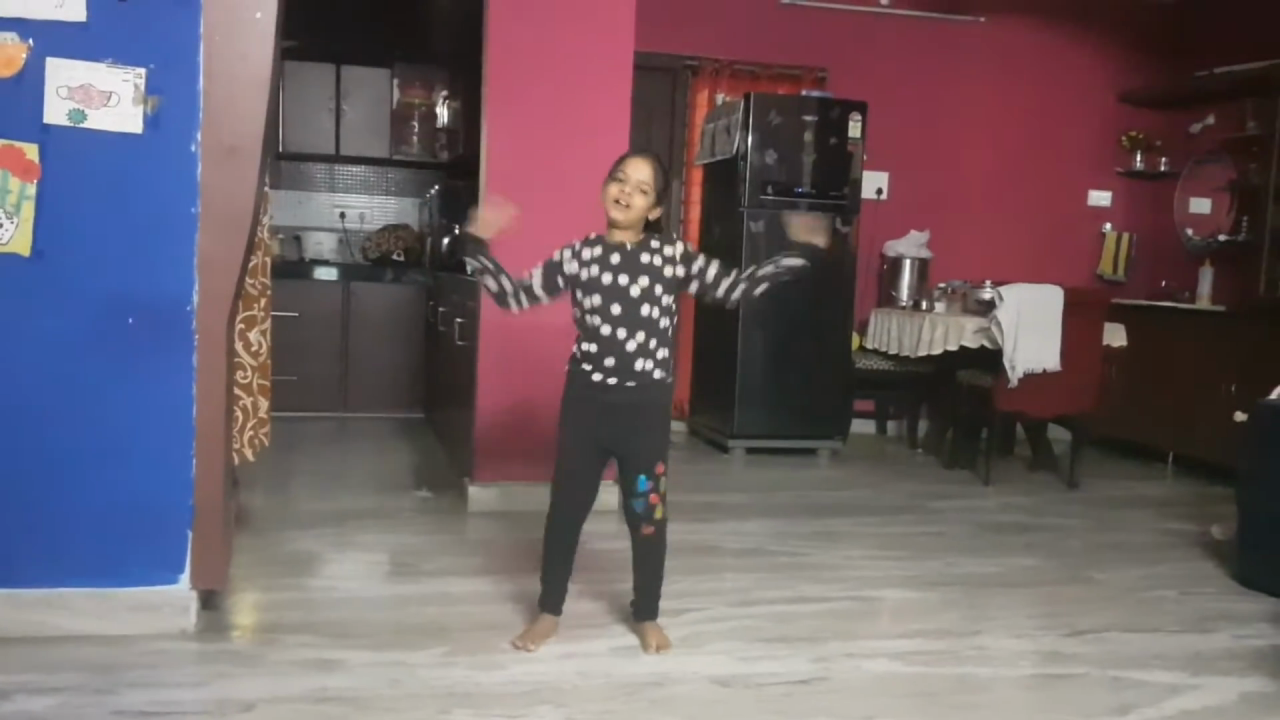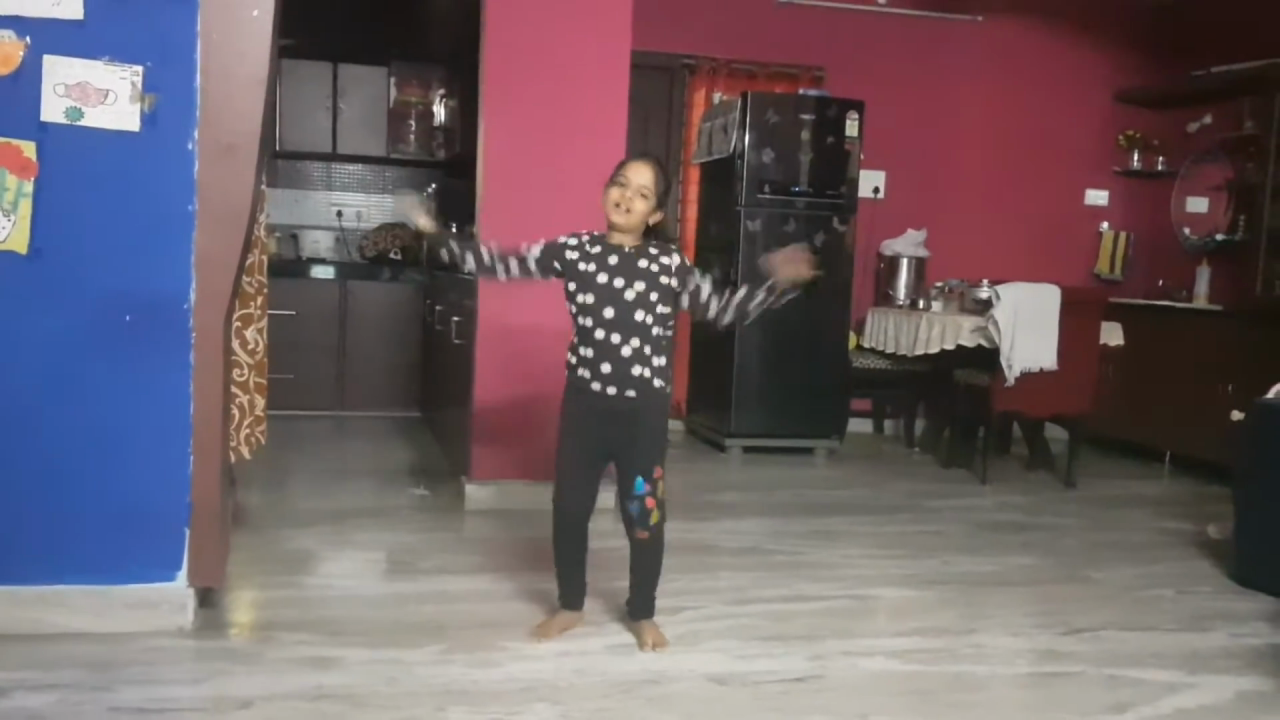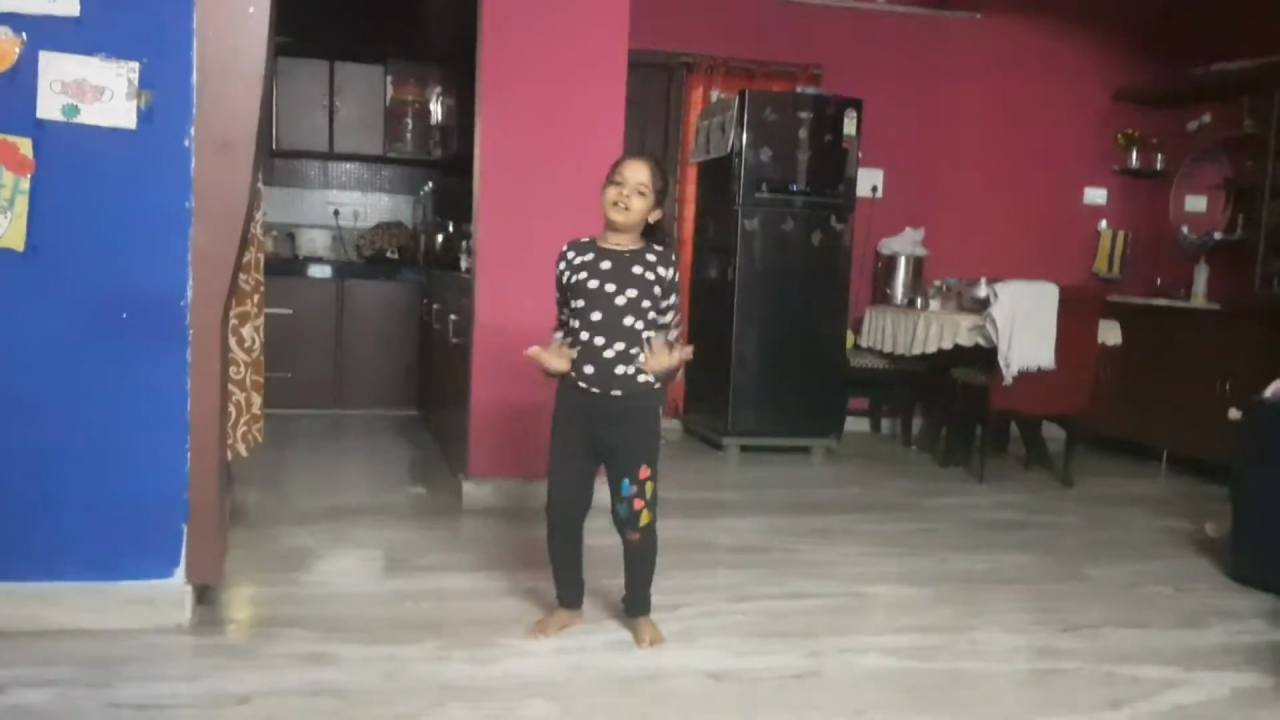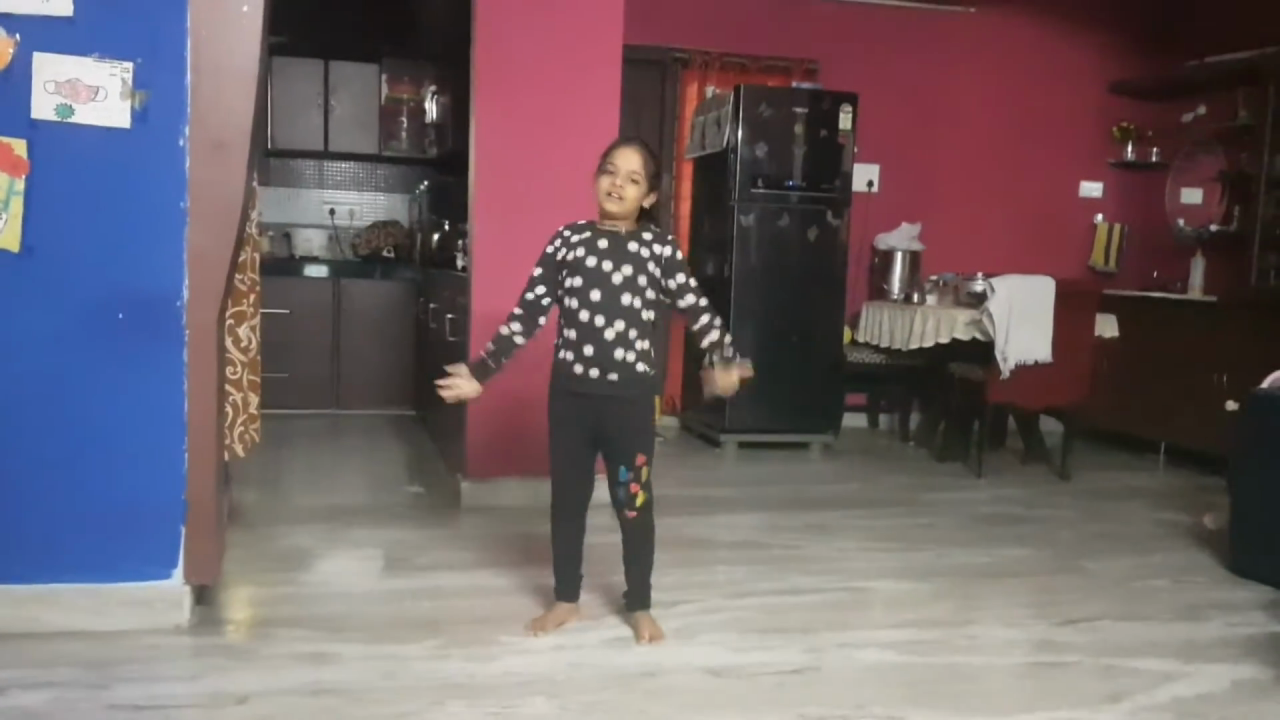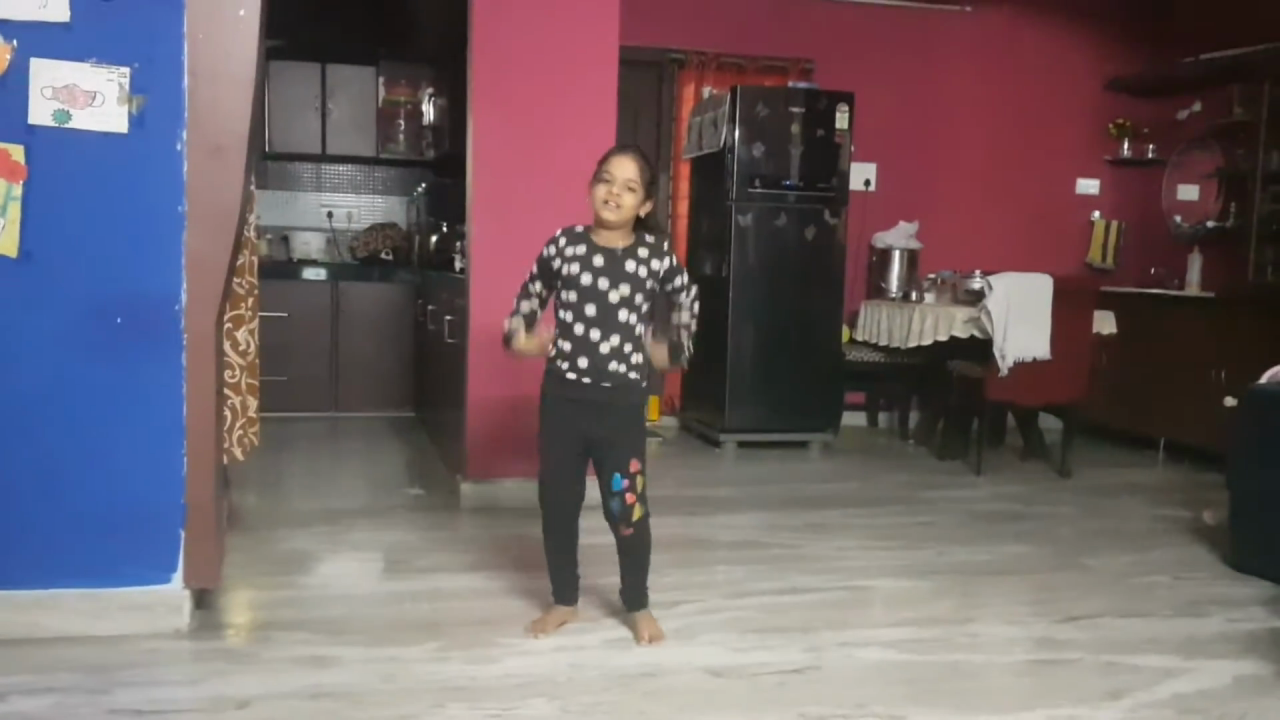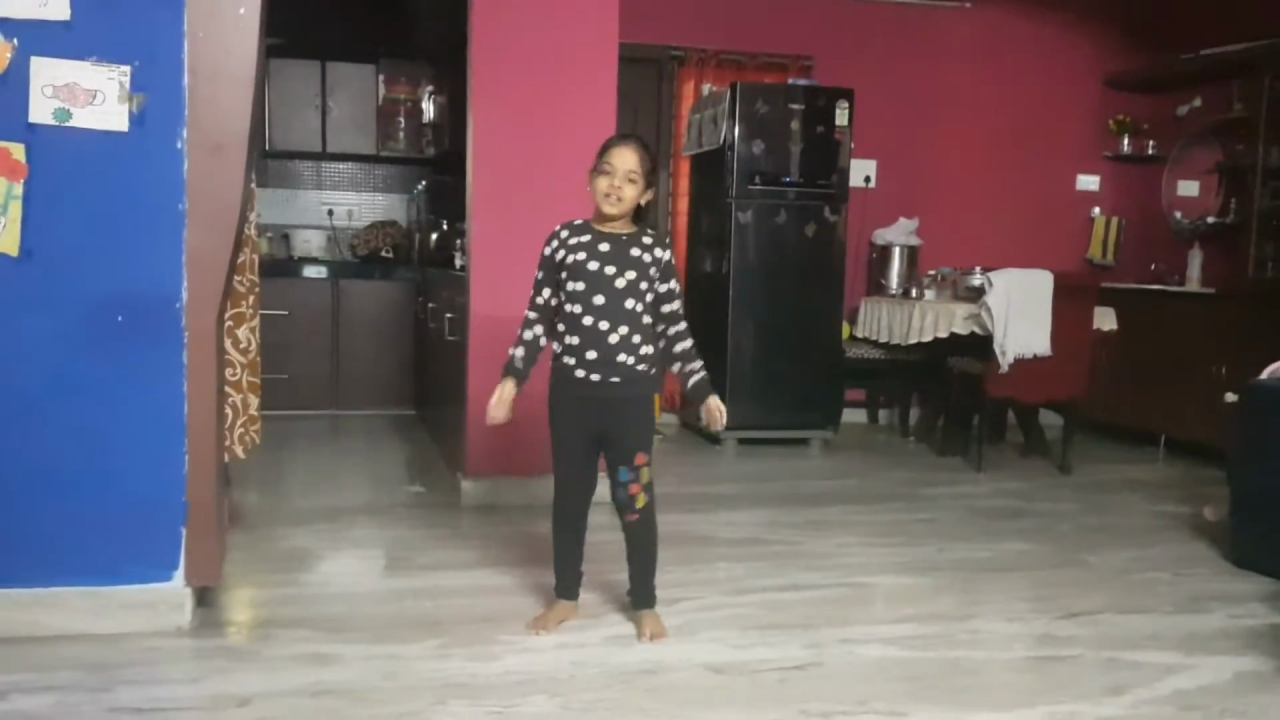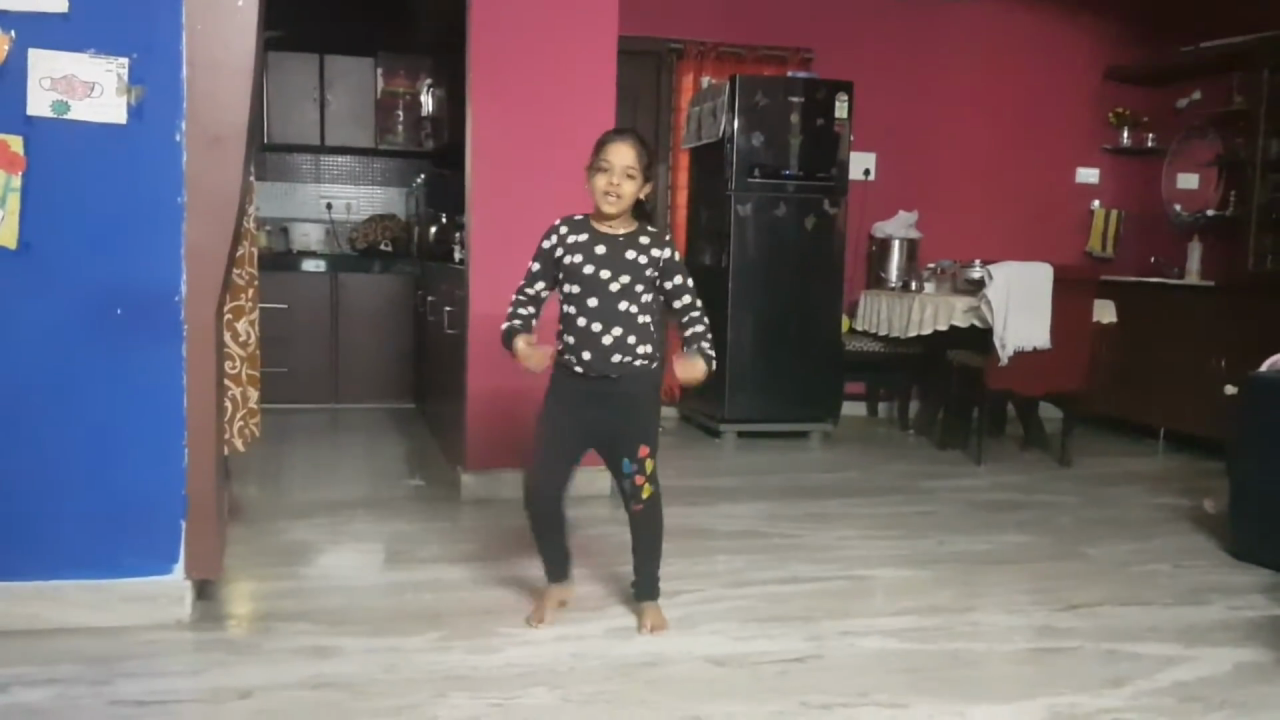
dt=0.2s
person 1, frame 1
left shoulder: (672, 255)
right shoulder: (577, 254)
left elbow: (737, 286)
right elbow: (513, 295)
left wrist: (801, 252)
right wrist: (476, 241)
left hip: (645, 405)
right hip: (587, 400)
left knee: (647, 517)
right knee: (565, 509)
left ankle: (647, 615)
right ankle: (549, 610)
person 1, frame 2
left shoulder: (670, 262)
right shoulder: (572, 250)
left elbow: (722, 309)
right elbow: (504, 263)
left wrist: (779, 281)
right wrist: (439, 236)
left hip: (644, 411)
right hip: (585, 405)
left knee: (646, 518)
right knee: (569, 511)
left ankle: (642, 614)
right ankle: (569, 605)
person 1, frame 3
left shoulder: (662, 265)
right shoulder: (574, 256)
left elbow: (671, 338)
right elbow: (563, 330)
left wrist: (666, 361)
right wrist: (553, 357)
left hip: (635, 410)
right hip: (576, 405)
left knee: (636, 518)
right knee: (563, 510)
left ankle: (639, 611)
right ankle: (568, 604)
person 1, frame 4
left shoulder: (660, 248)
right shoulder: (567, 240)
left elbow: (695, 308)
right elbow: (528, 310)
left wrist: (723, 361)
right wrist: (480, 369)
left hip: (629, 396)
right hip: (570, 392)
left knee: (634, 503)
right knee: (568, 498)
left ankle: (639, 605)
right ankle: (566, 598)
person 1, frame 5
left shoulder: (656, 254)
right shoulder: (562, 245)
left elbow: (686, 300)
right elbow: (532, 294)
left wrist: (674, 346)
right wrist: (520, 333)
left hip: (621, 402)
right hip: (563, 397)
left knee: (627, 511)
right knee: (558, 504)
left ankle: (637, 606)
right ankle: (564, 600)
person 1, frame 6
left shoulder: (656, 251)
right shoulder: (563, 240)
left elbow: (675, 326)
right elbow: (538, 315)
left wrist: (703, 390)
right wrist: (512, 376)
left hip: (631, 396)
right hip: (572, 393)
left knee: (635, 502)
right knee: (570, 498)
left ankle: (644, 603)
right ankle: (566, 596)
person 1, frame 7
left shoulder: (657, 247)
right shoulder: (561, 236)
left elbow: (690, 308)
right elbow: (526, 297)
left wrist: (700, 354)
right wrist: (519, 337)
left hip: (633, 390)
right hip: (571, 385)
left knee: (641, 495)
right knee: (540, 488)
left ankle: (647, 596)
right ankle: (557, 580)
